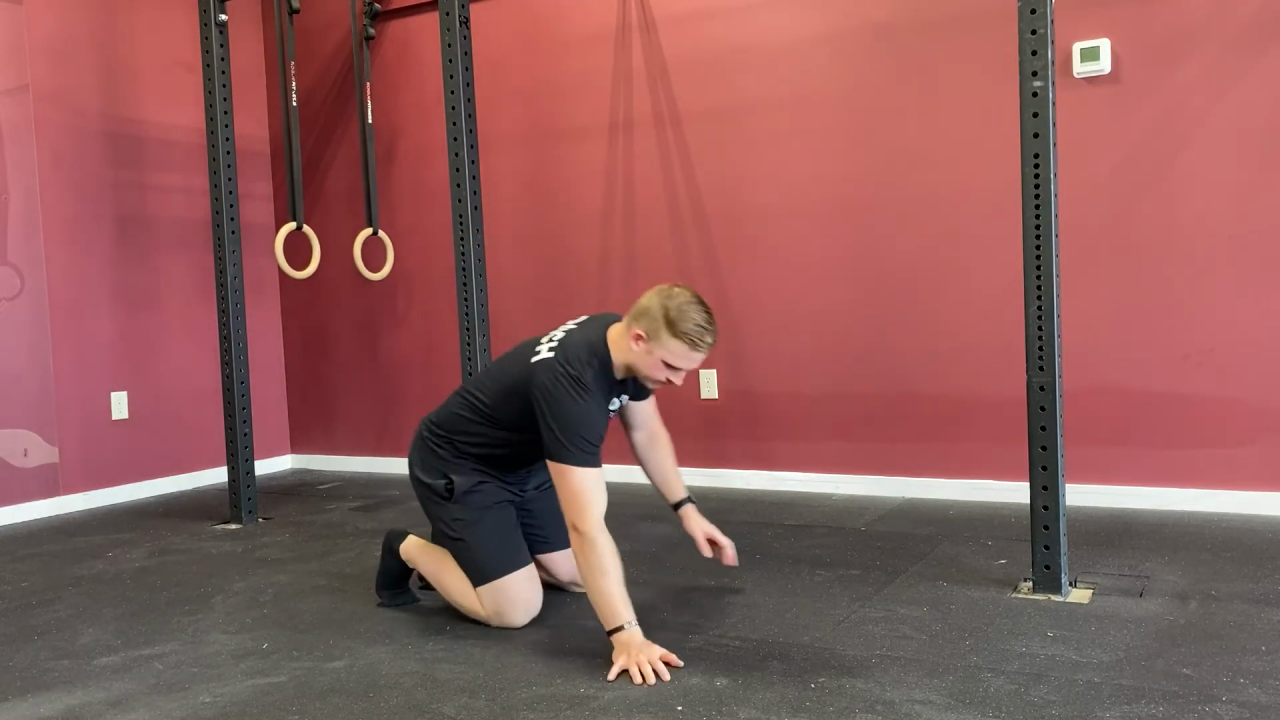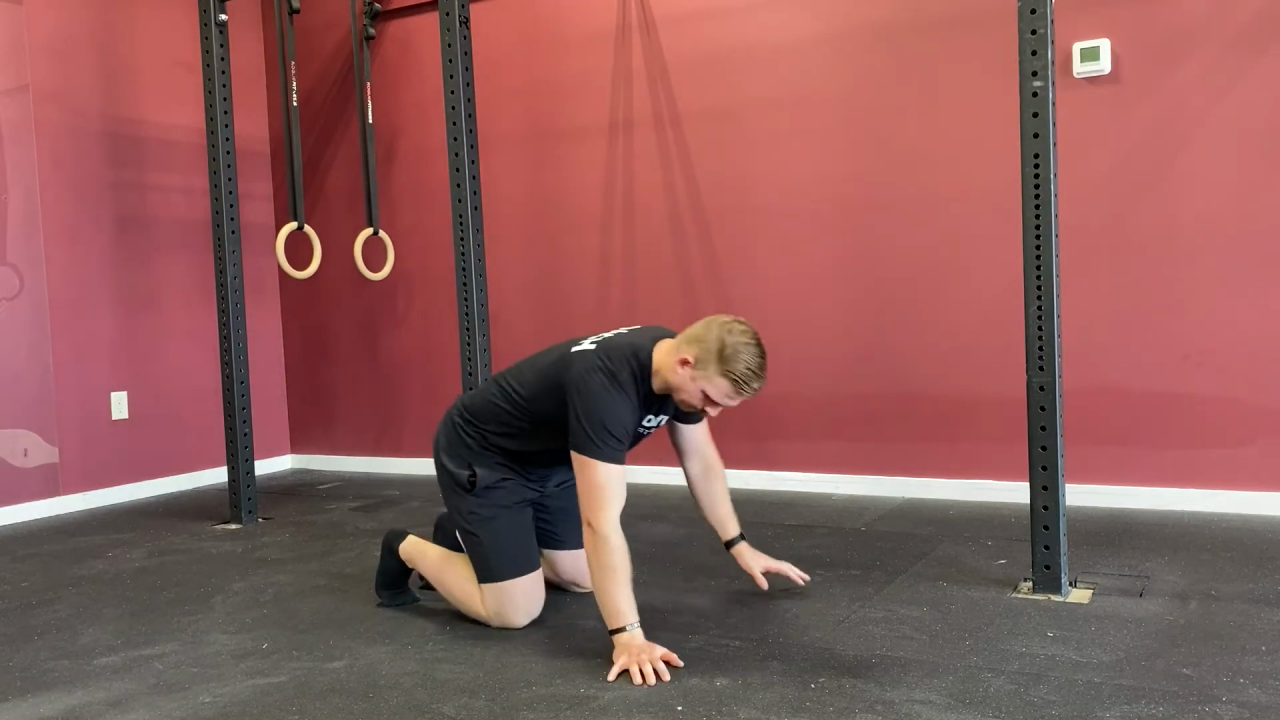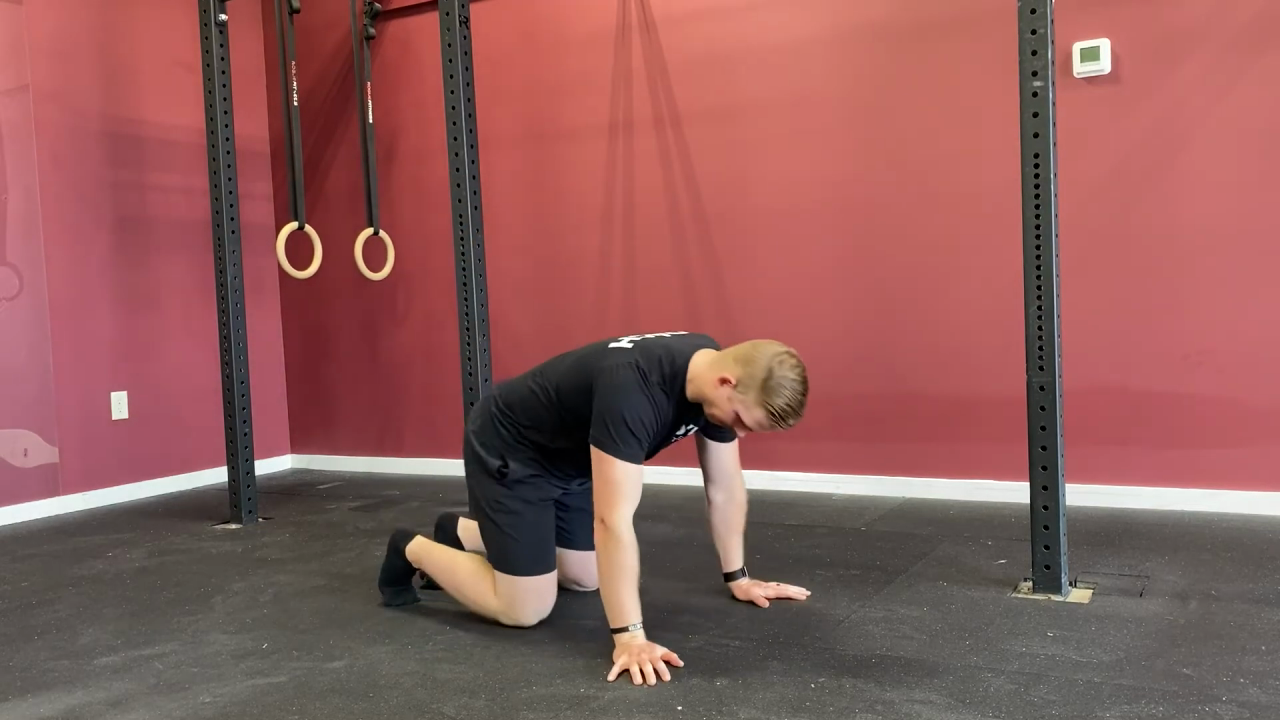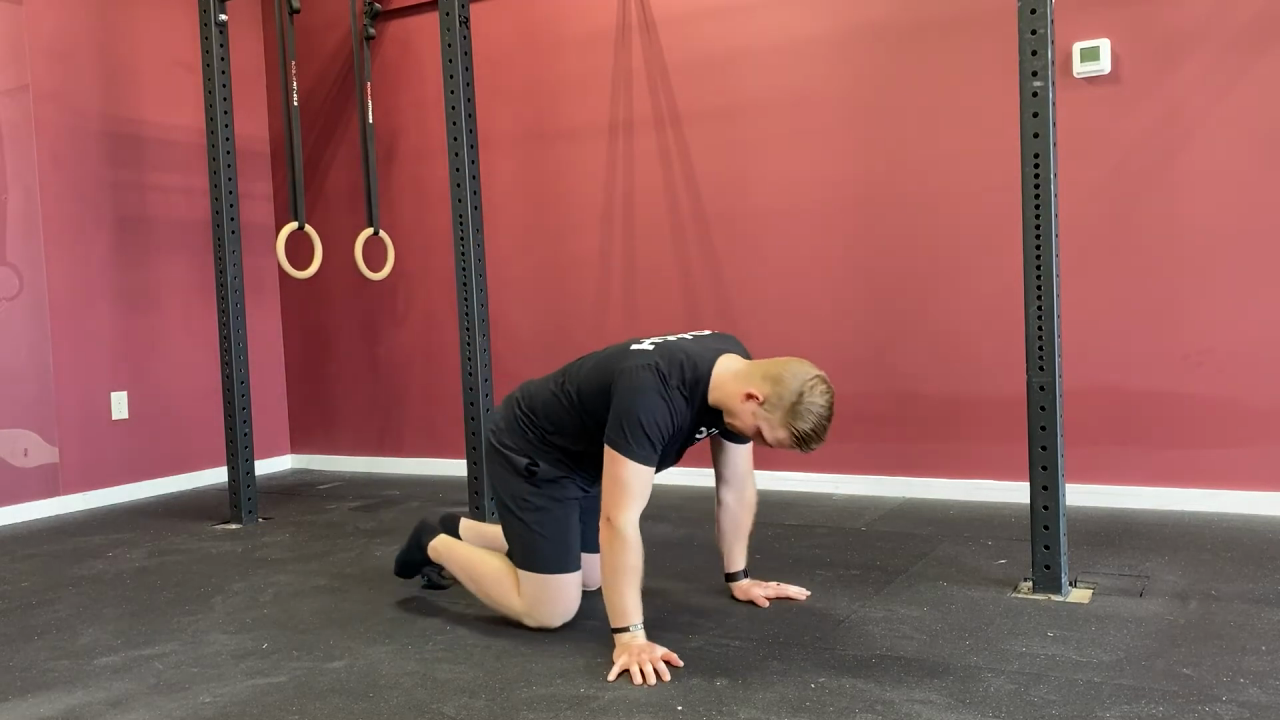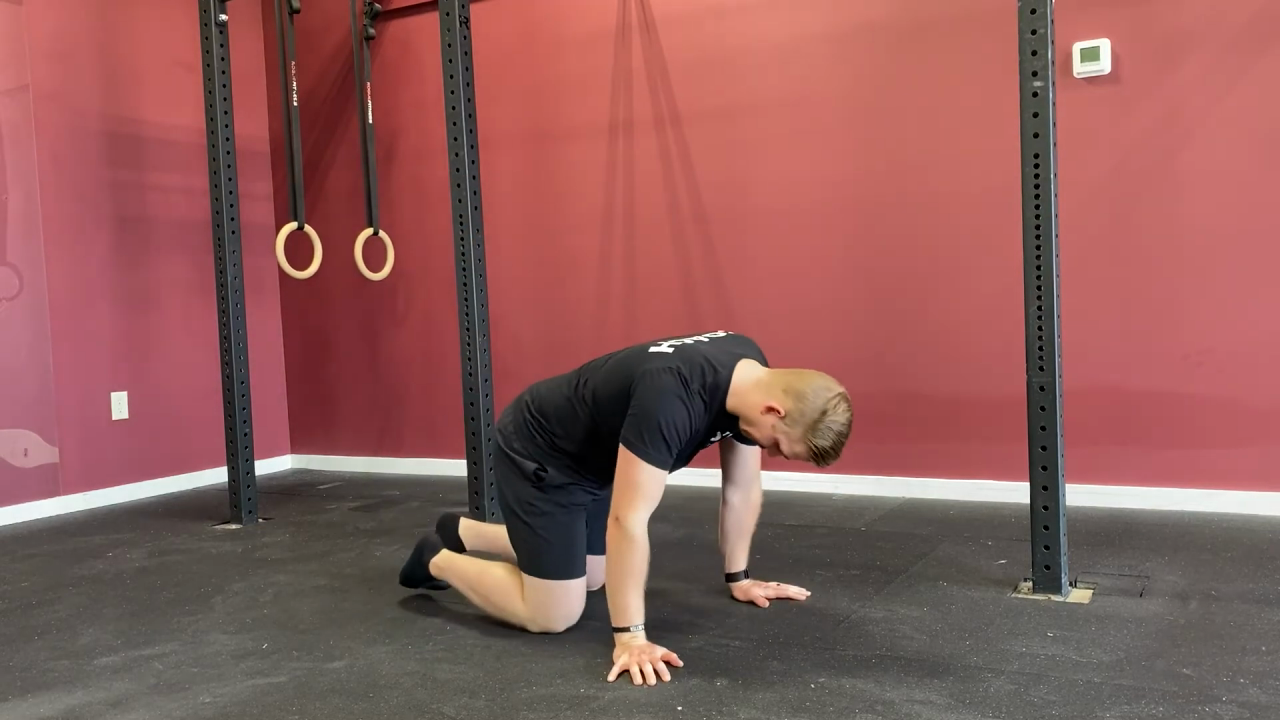
dt=0.2s
person 1, frame 1
left shoulder: (629, 350)
right shoulder: (570, 383)
left elbow: (647, 432)
right elbow: (586, 524)
left wrist: (687, 509)
right wrist: (625, 633)
left hip: (521, 460)
right hip: (457, 467)
left knee: (580, 578)
right knee: (515, 609)
left ankle: (452, 533)
right ankle: (413, 552)
person 1, frame 2
left shoulder: (681, 365)
right shoulder: (606, 385)
left elbow: (701, 464)
right elbow: (600, 521)
left wrist: (739, 546)
right wrist: (628, 636)
left hip: (545, 456)
right hip: (480, 455)
left knee: (580, 578)
right knee: (515, 610)
left ankle: (463, 532)
right ankle: (408, 551)
person 1, frame 3
left shoulder: (716, 372)
right shoulder: (634, 389)
left elbow: (724, 487)
right elbow: (613, 521)
left wrist: (736, 576)
right wrist: (629, 637)
left hip: (568, 455)
right hip: (508, 449)
left knee: (584, 577)
right knee: (525, 608)
left ankle: (460, 532)
right ankle: (415, 550)
person 1, frame 4
left shoulder: (739, 373)
right shoulder: (653, 392)
left elbow: (736, 489)
right elbow: (619, 519)
left wrist: (738, 577)
right wrist: (629, 637)
left hip: (584, 452)
right hip: (530, 449)
left knee: (587, 576)
right knee: (550, 609)
left ankle: (462, 530)
right ankle: (436, 546)
person 1, frame 5
left shoulder: (754, 378)
right shoulder: (671, 396)
left elbow: (741, 489)
right elbow: (628, 519)
left wrist: (738, 577)
right wrist: (630, 637)
left hip: (591, 454)
right hip: (538, 452)
left knee: (590, 576)
right knee: (554, 614)
left ankle: (461, 532)
right ankle: (437, 560)
